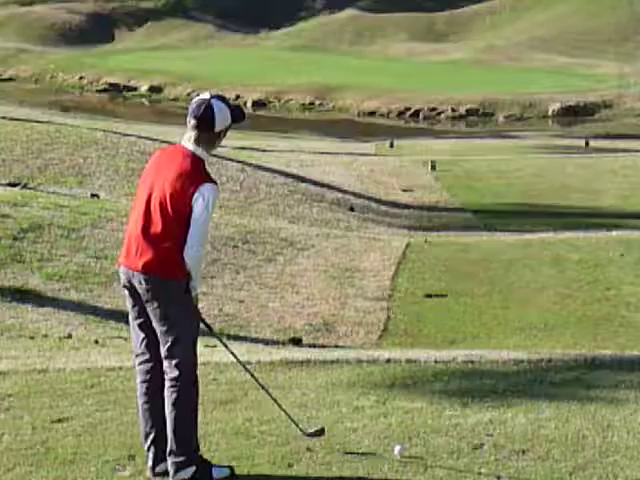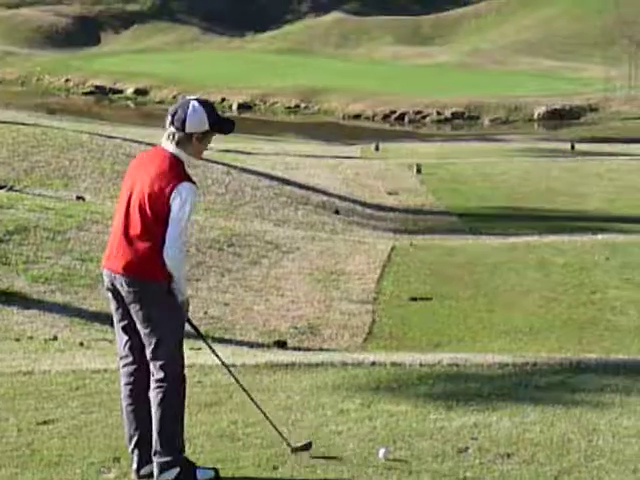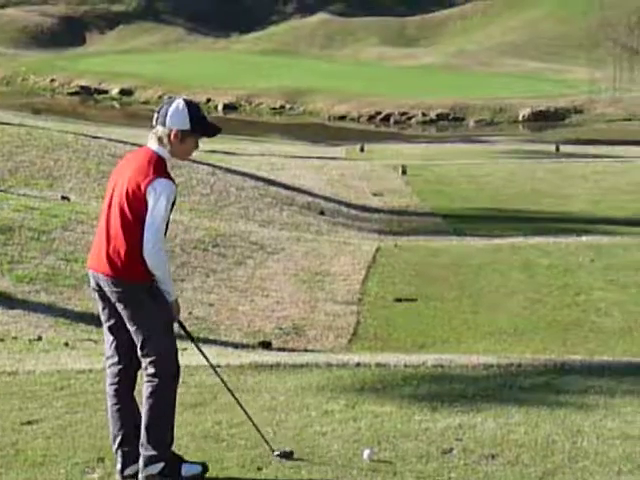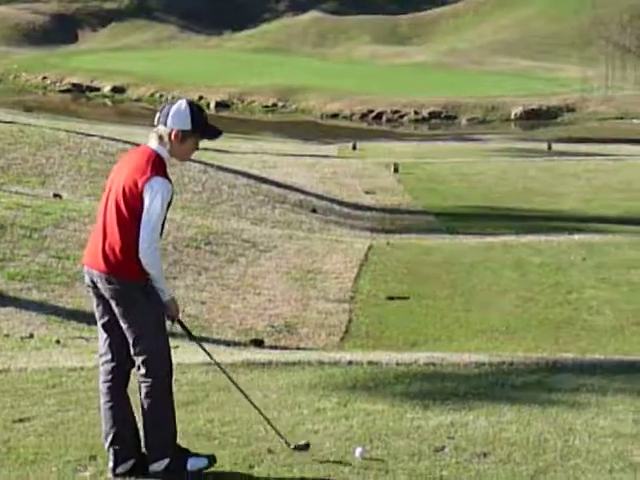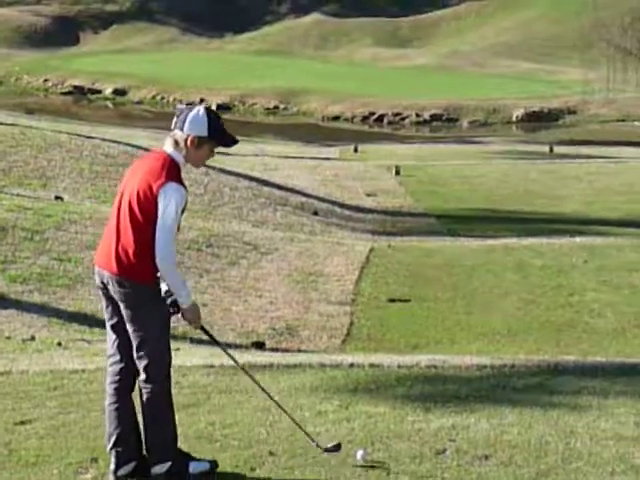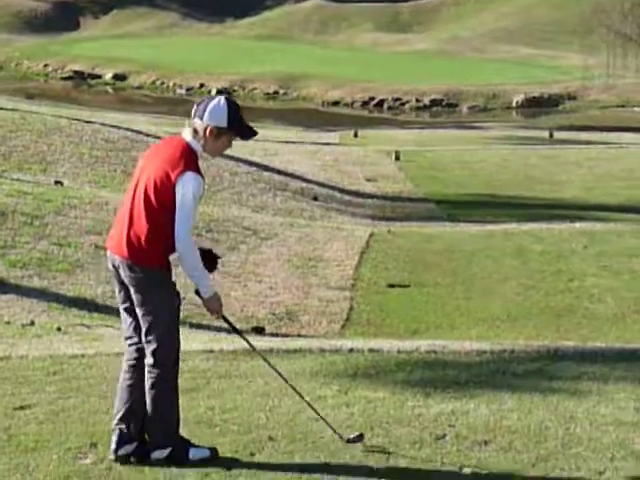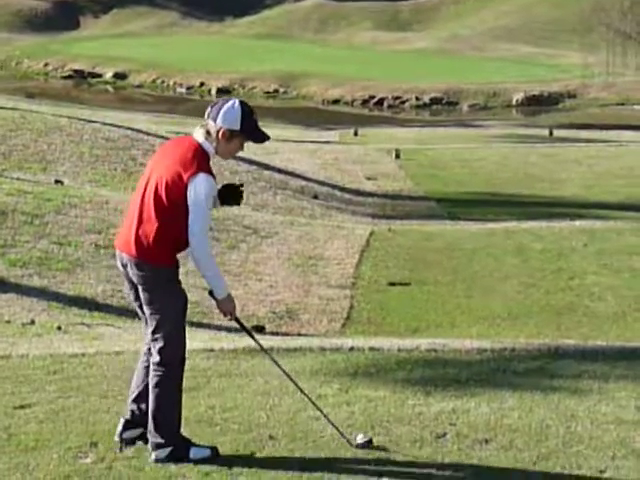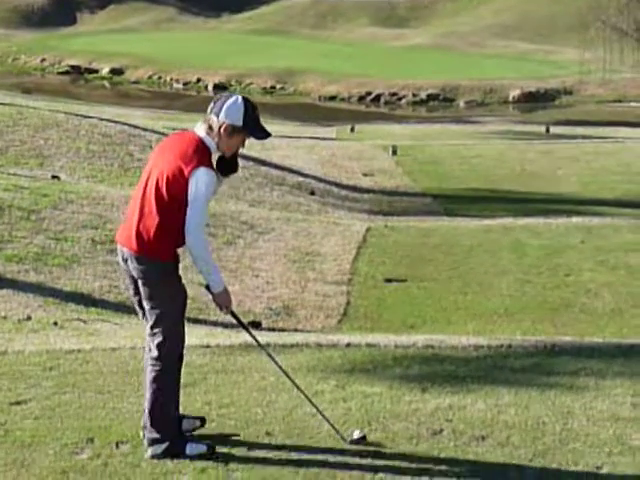
dt=0.2s
person 1, frame 1
left shoulder: (160, 157)
right shoulder: (203, 185)
right elbow: (192, 250)
right wrist: (192, 290)
left hip: (130, 269)
right hip: (163, 279)
left knee: (149, 366)
right knee: (179, 372)
person 1, frame 2
left shoulder: (142, 160)
right shoulder: (181, 184)
right elbow: (172, 251)
right wrist: (182, 294)
left hip: (114, 271)
right hip: (146, 281)
left knee: (133, 368)
right knee: (167, 373)
person 1, frame 3
left shoulder: (130, 160)
right shoulder: (160, 180)
right elbow: (152, 249)
left wrist: (160, 292)
right wrist: (170, 295)
left hip: (100, 272)
right hip: (130, 281)
left knee: (120, 368)
right knee: (162, 368)
person 1, frame 4
left shoulder: (132, 158)
right shoulder: (157, 179)
right elbow: (147, 249)
left wrist: (155, 291)
right wrist: (166, 295)
left hip: (95, 269)
right hip: (125, 278)
left knee: (114, 367)
right knee: (154, 369)
person 1, frame 5
left shoulder: (146, 161)
right shoulder: (171, 184)
right elbow: (164, 254)
left wrist: (168, 288)
right wrist: (186, 301)
left hip: (106, 270)
right hip: (135, 280)
left knee: (121, 369)
right knee: (154, 372)
person 1, frame 6
left shoulder: (162, 147)
right shoulder: (188, 173)
right elbow: (182, 243)
left wrist: (196, 251)
right wrist: (207, 290)
left hip: (119, 253)
right hip: (146, 264)
left knee: (138, 349)
right knee: (162, 356)
left ankle: (128, 440)
right ankle: (164, 444)
person 1, frame 7
left shoulder: (174, 146)
right shoulder: (200, 173)
right elbow: (197, 243)
left wrist: (217, 198)
right wrist: (221, 291)
left hip: (128, 252)
right hip: (153, 262)
left knee: (157, 343)
right knee: (168, 354)
left ankle: (137, 422)
right ankle: (165, 442)
person 1, frame 8
left shoulder: (175, 141)
right shoulder: (200, 166)
right elbow: (195, 236)
left wrist: (222, 175)
right wrist: (218, 286)
left hip: (129, 247)
right hip: (154, 258)
left knee: (161, 341)
right knee: (166, 348)
left ankle: (165, 418)
right ankle: (162, 438)
